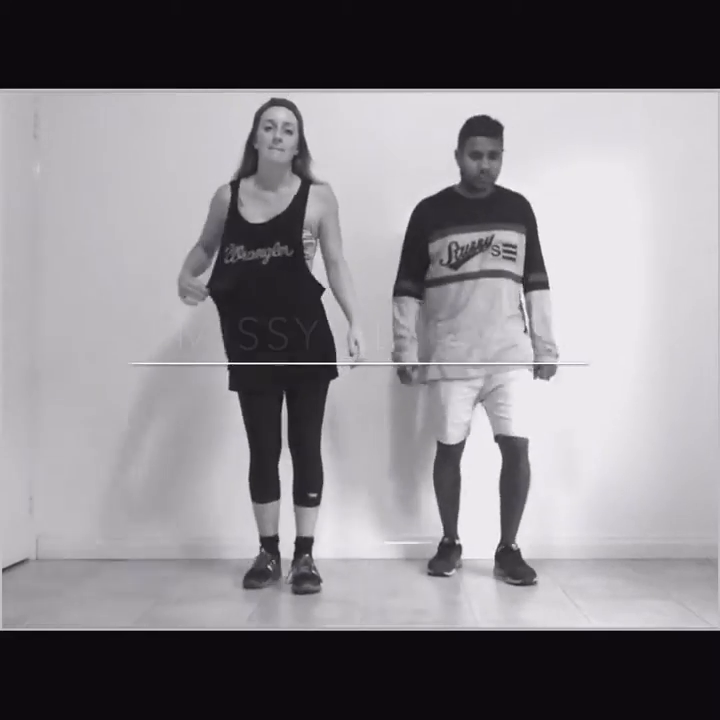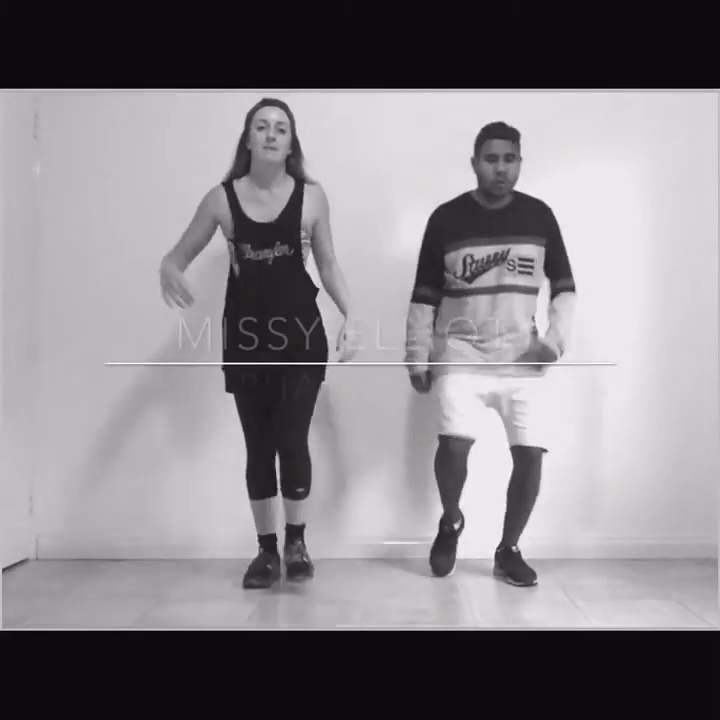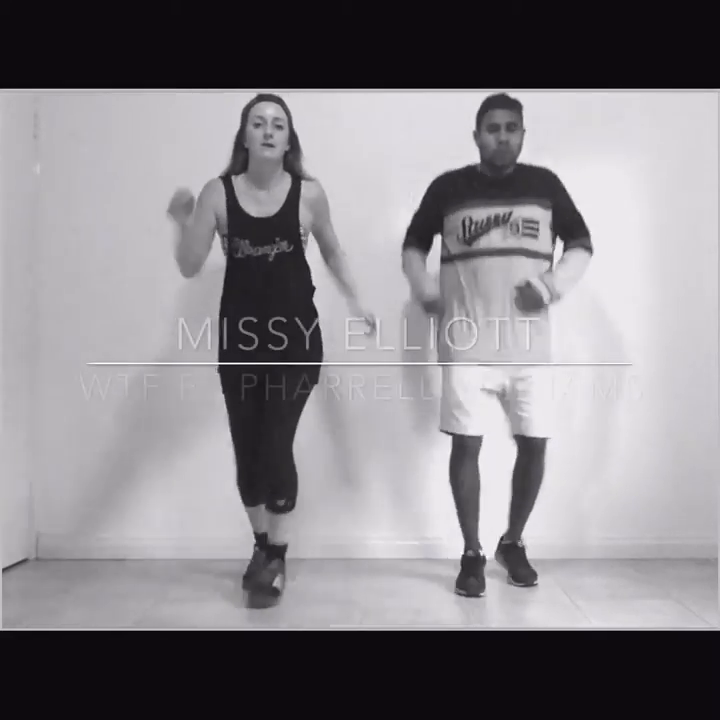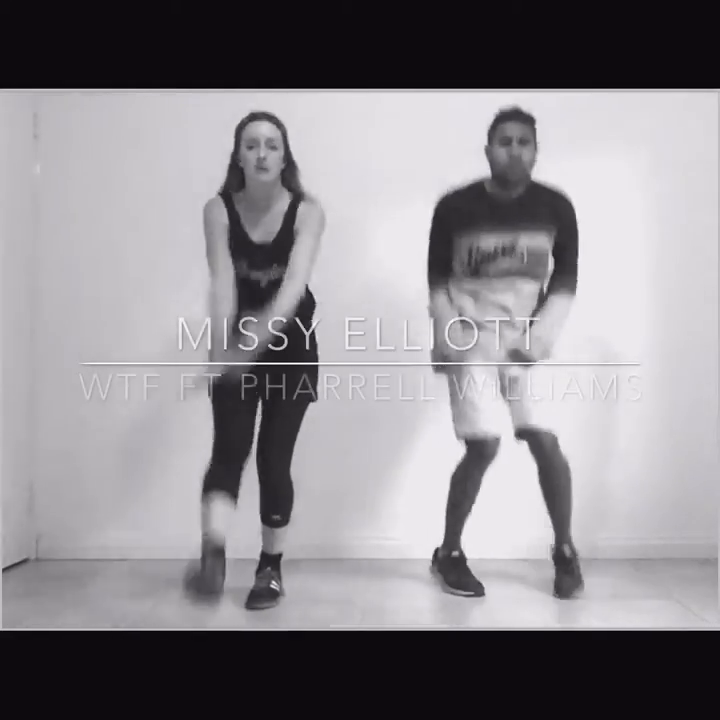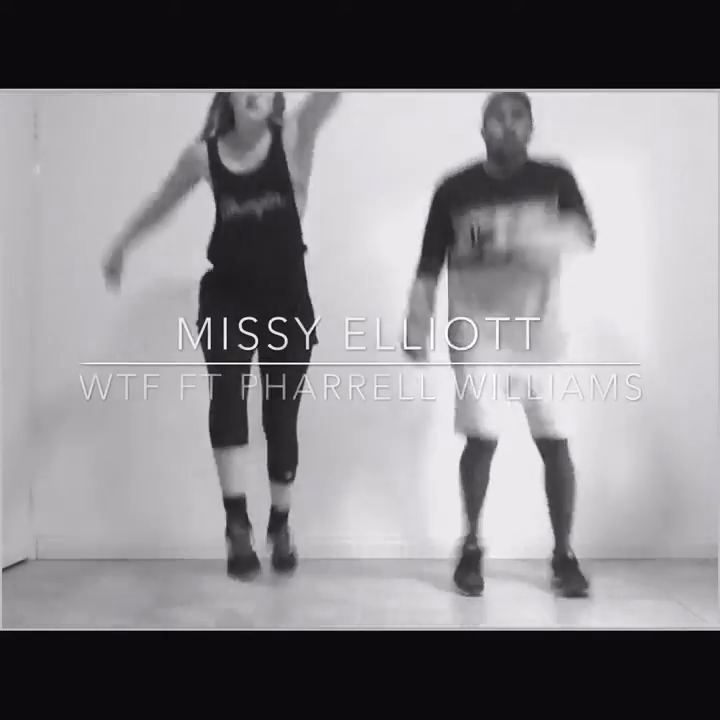
dt=0.2s
person 1, frame 1
left shoulder: (319, 196)
right shoulder: (228, 196)
left elbow: (336, 263)
right elbow: (205, 247)
left wrist: (354, 322)
right wrist: (187, 275)
left hip: (305, 338)
right hip: (250, 340)
left knee: (306, 447)
right knee: (263, 450)
left ankle: (304, 555)
right ankle: (267, 551)
person 1, frame 2
left shoulder: (311, 195)
right shoulder: (221, 197)
left elbow: (327, 264)
right elbow: (180, 254)
left wrist: (346, 316)
right wrist: (169, 275)
left hip: (300, 332)
right hip: (245, 335)
left knee: (291, 440)
right knee: (258, 446)
left ankle: (296, 542)
right ankle: (267, 547)
person 1, frame 3
left shoulder: (309, 191)
right shoulder: (217, 192)
left elbow: (332, 251)
right elbow: (189, 266)
left wrist: (355, 299)
right wrist: (184, 222)
left hip: (293, 334)
right hip: (239, 337)
left knee: (276, 445)
right knee: (248, 448)
left ankle: (275, 561)
right ankle: (262, 545)
person 1, frame 4
left shoulder: (307, 210)
right shoulder: (217, 210)
left elbow: (298, 276)
right elbow: (220, 280)
left wrist: (268, 325)
right wrist: (222, 341)
left hip: (290, 338)
right hip: (238, 338)
left knee: (275, 459)
right knee: (228, 447)
left ankle: (271, 567)
right ankle: (212, 554)
person 1, frame 5
left shoulder: (293, 139)
right shoulder: (204, 153)
left elbow: (327, 100)
right elbow: (163, 201)
right wrist: (121, 246)
left hip: (284, 300)
right hip: (226, 299)
left knee: (283, 412)
right knee: (227, 397)
left ankle: (279, 522)
right ankle: (237, 523)
person 2, frame 1
left shoulder: (519, 209)
right shoulder: (429, 213)
left elbow: (537, 284)
right elbow: (407, 289)
left wrist: (546, 347)
right wrist: (406, 350)
left hip: (510, 354)
right hip: (451, 357)
left knee: (516, 448)
right knee: (449, 450)
left ankle: (508, 549)
right ankle: (450, 541)
person 2, frame 2
left shoulder: (538, 215)
right shoulder: (445, 218)
left elbow: (564, 285)
right elbow: (424, 294)
left wrist: (557, 336)
right wrist: (418, 354)
left hip: (522, 361)
right hip: (463, 358)
left knee: (529, 457)
right knee: (453, 445)
left ankle: (508, 550)
right ankle: (451, 522)
person 2, frame 3
left shoulder: (545, 185)
right shoulder: (447, 188)
left elbow: (581, 244)
right elbow: (413, 246)
left wrist: (554, 286)
right wrist: (424, 288)
left hip: (528, 342)
right hip: (468, 343)
left knee: (533, 442)
right knee: (466, 443)
left ankle: (513, 543)
right ankle: (472, 553)
person 2, frame 4
left shoulder: (555, 206)
right shoulder: (454, 206)
left elbow: (565, 281)
right elbow: (440, 281)
left wrist: (540, 334)
right wrist: (446, 339)
left hip: (528, 349)
right hip: (470, 347)
left knee: (545, 443)
right knee: (481, 446)
left ankle: (565, 552)
right ankle: (448, 554)
person 2, frame 5
left shoulder: (555, 179)
right shoulder: (454, 191)
left elbow: (582, 237)
right elbow: (430, 265)
left wrist: (525, 237)
right wrist: (417, 325)
left hip: (539, 334)
right hip: (476, 337)
left knee: (556, 446)
right knee: (482, 442)
left ankle: (563, 555)
right ankle: (471, 544)
